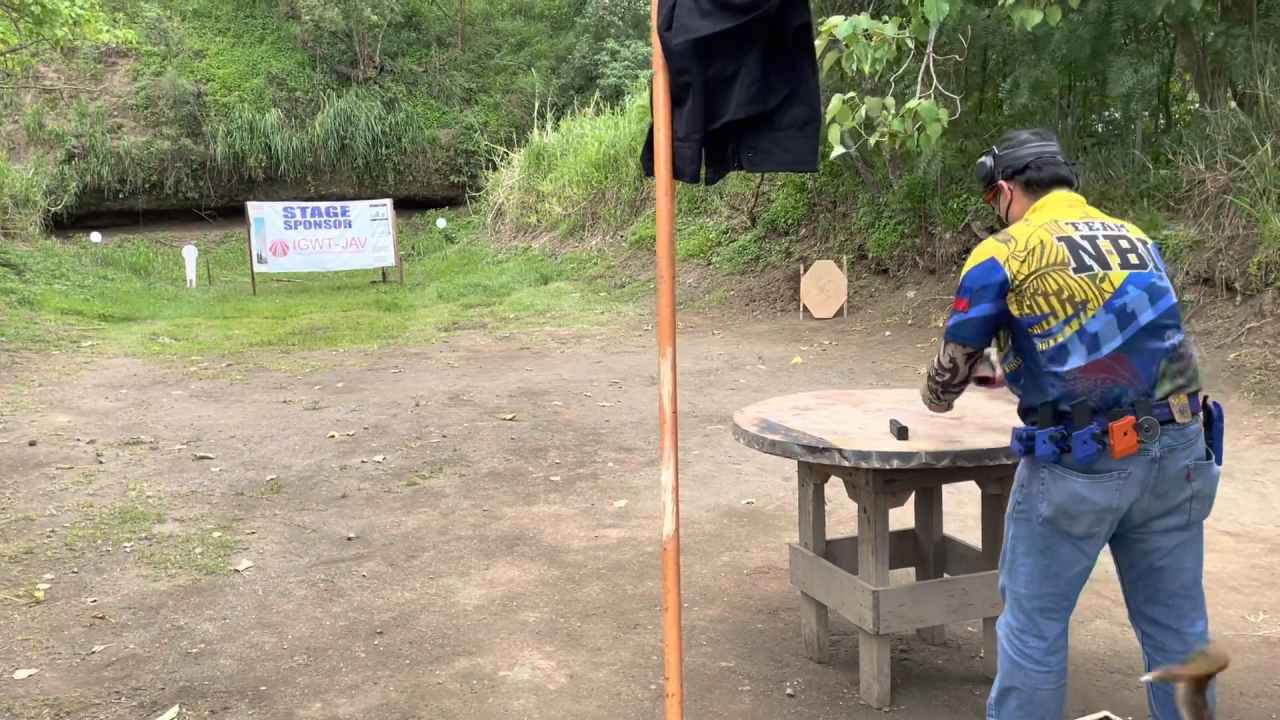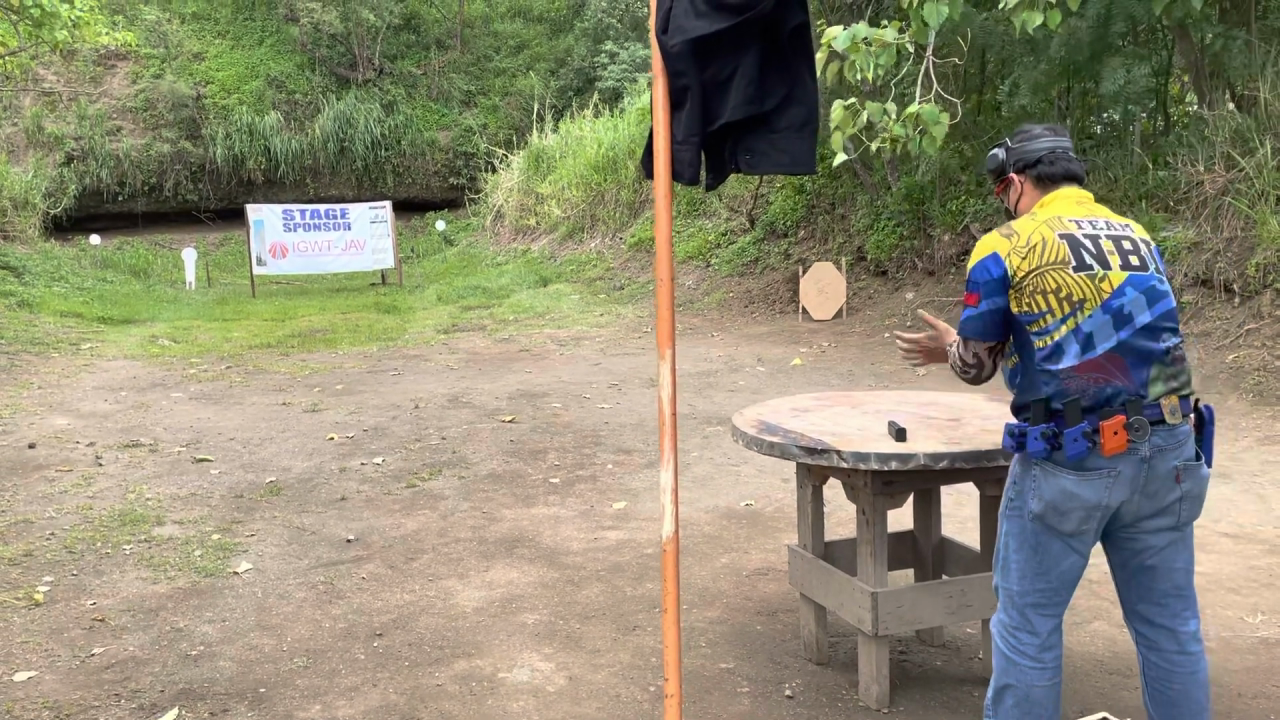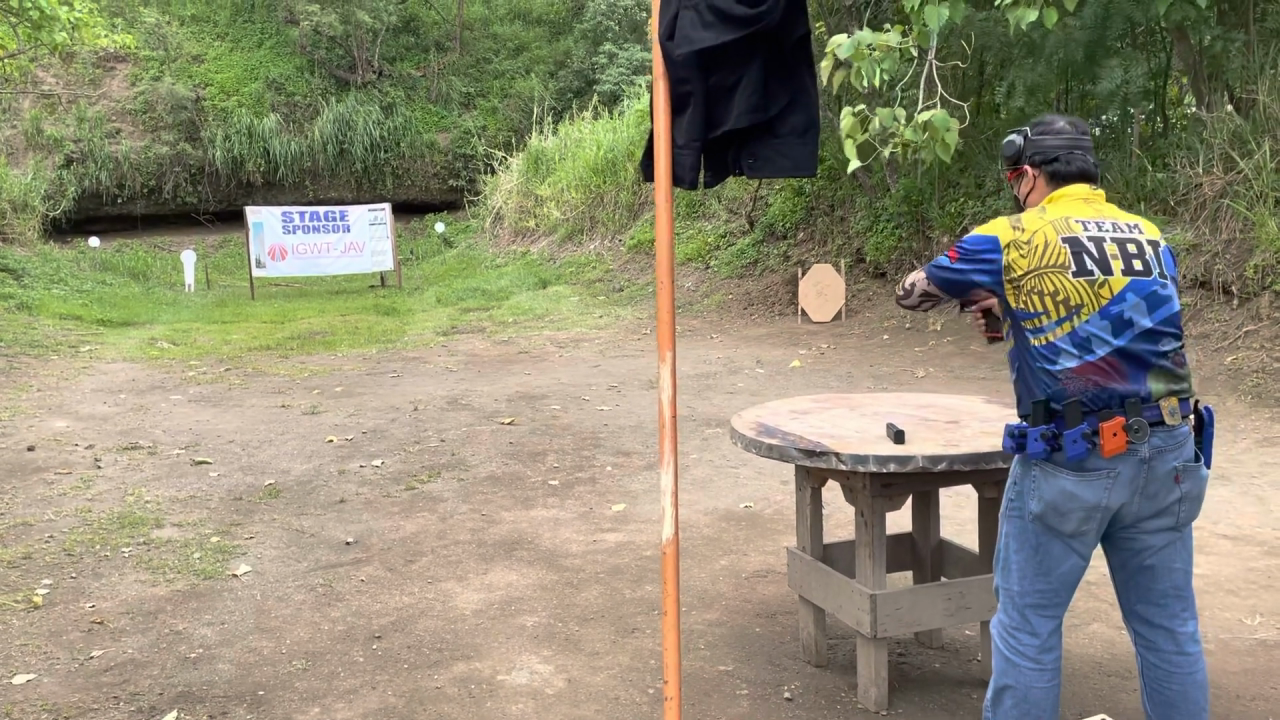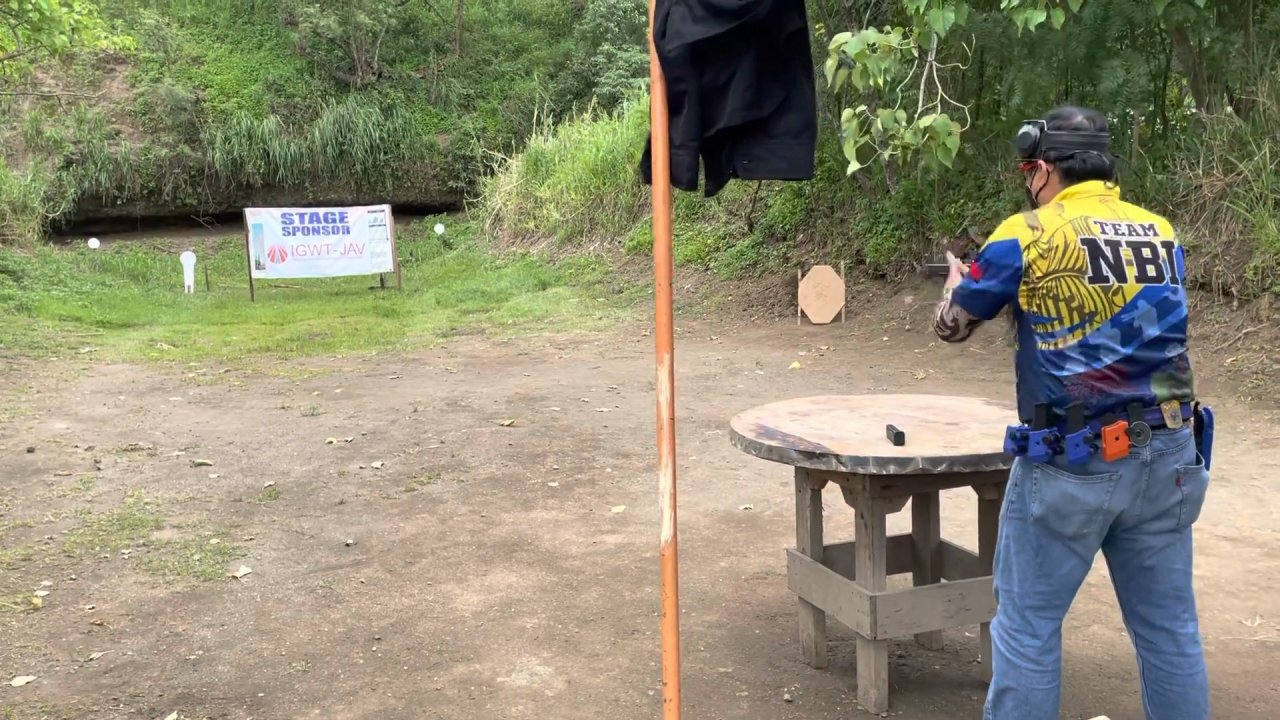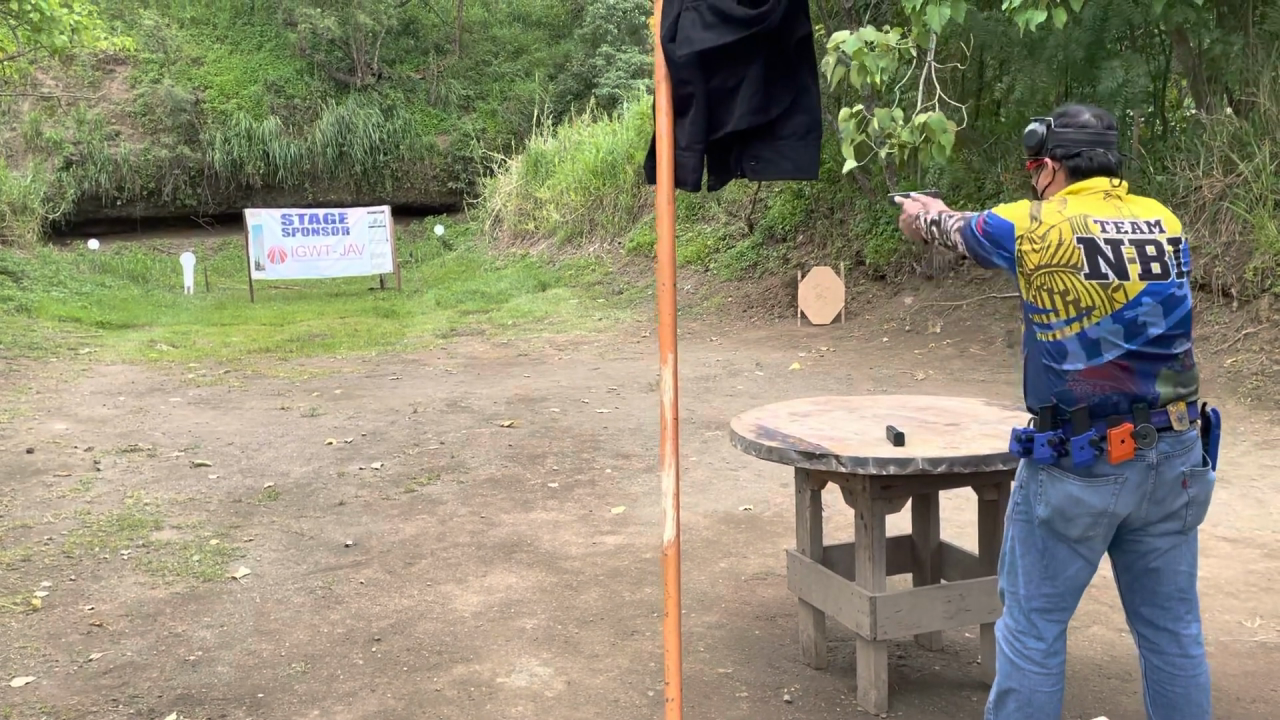
dt=0.4s
person 1, frame 1
left shoulder: (1001, 253)
right shoulder: (1134, 239)
left elbow: (951, 371)
left wrist: (935, 394)
left hip: (1079, 464)
right hip: (1177, 451)
left knee: (1034, 620)
right knee: (1176, 622)
person 1, frame 2
left shoulder: (1005, 247)
right shoulder: (1137, 238)
left elbow: (977, 366)
left wrist: (952, 343)
right wrist: (960, 342)
left hip: (1070, 462)
right hip: (1165, 451)
left knee: (1027, 620)
right knee: (1168, 621)
person 1, frame 3
left shoulder: (1010, 239)
right shoulder: (1148, 234)
left elbow: (912, 292)
left wrist: (965, 285)
left hip: (1072, 461)
right hip: (1166, 452)
left knee: (1028, 621)
right knee: (1168, 623)
person 1, frame 4
left shoulder: (1027, 235)
right shoulder: (1159, 231)
left elbow: (951, 324)
left wrist: (961, 286)
left hip: (1073, 464)
right hip: (1167, 454)
left knee: (1028, 622)
right knee: (1167, 624)
person 1, frame 5
left shoulder: (1034, 226)
right shoulder: (1164, 223)
left elbow: (959, 229)
left wrist: (924, 216)
left hip: (1079, 464)
right hip: (1173, 456)
left knee: (1034, 623)
right knee: (1172, 625)
